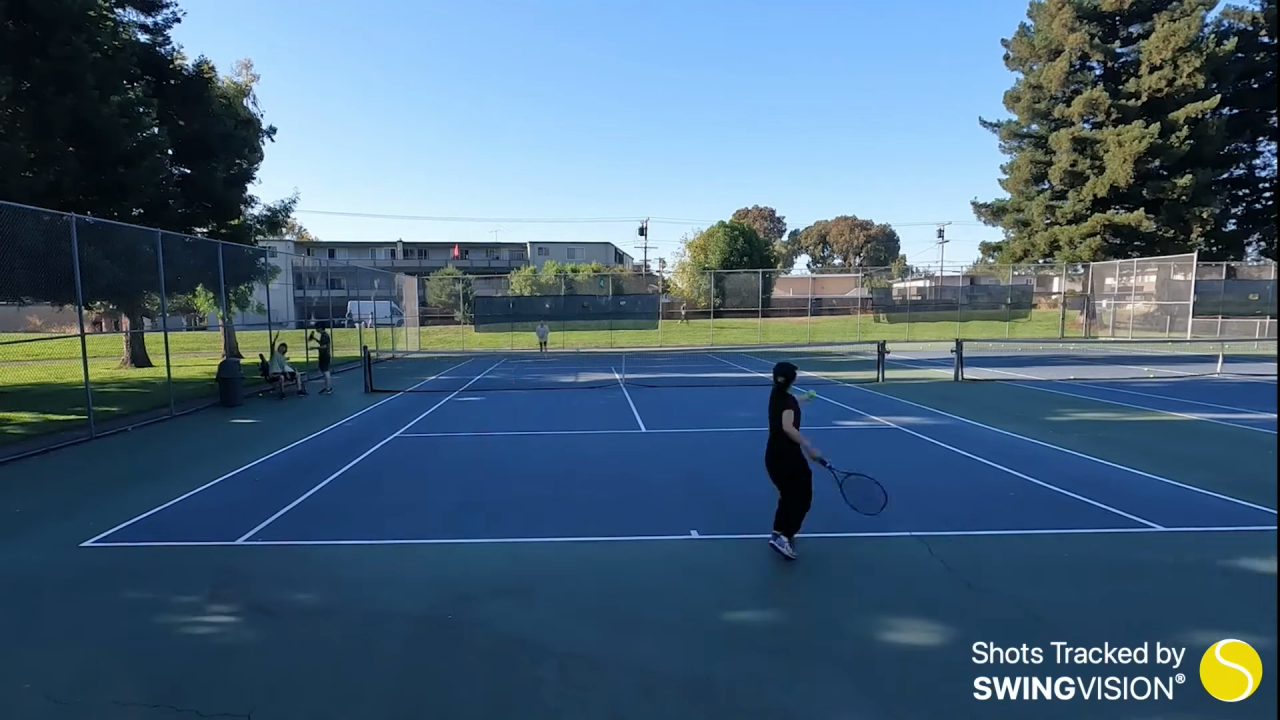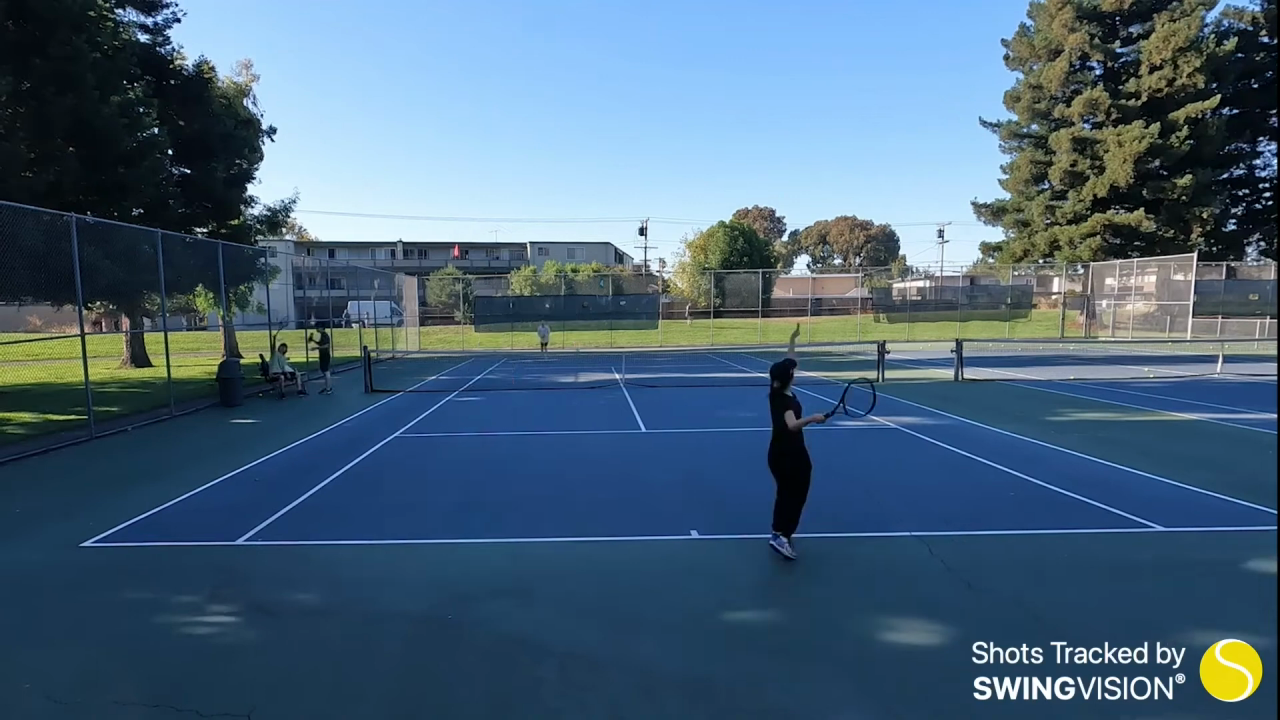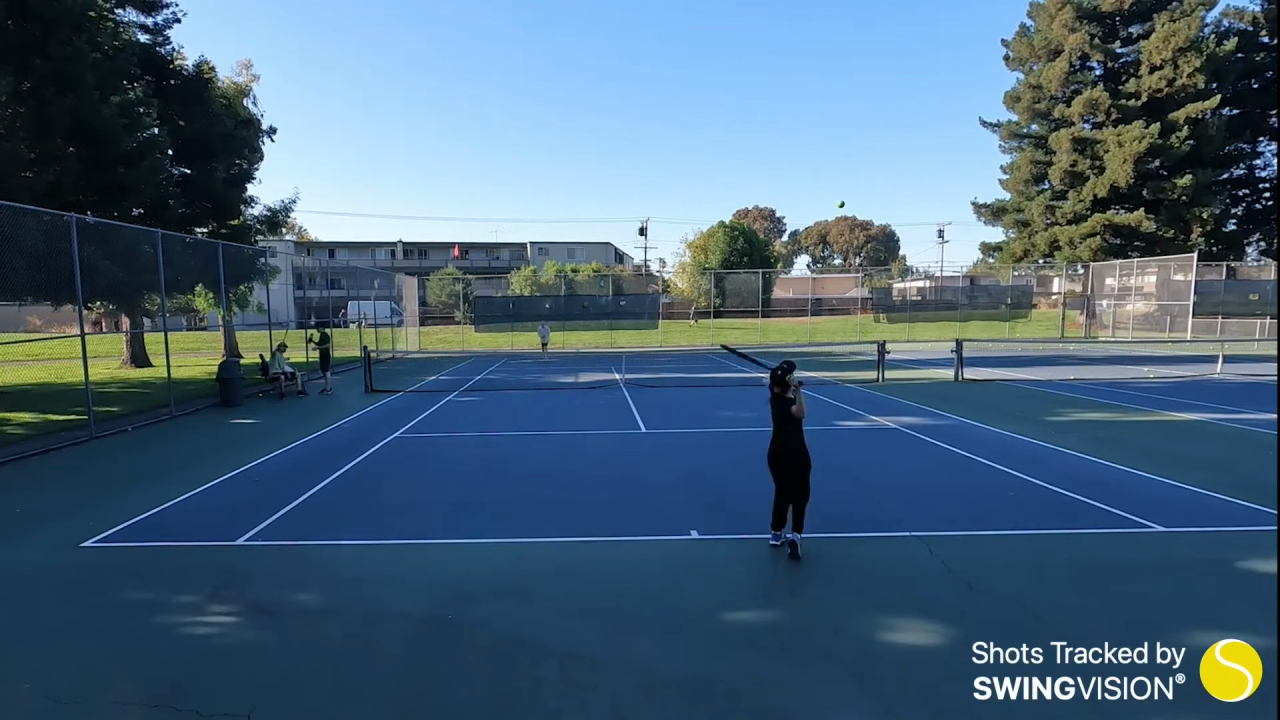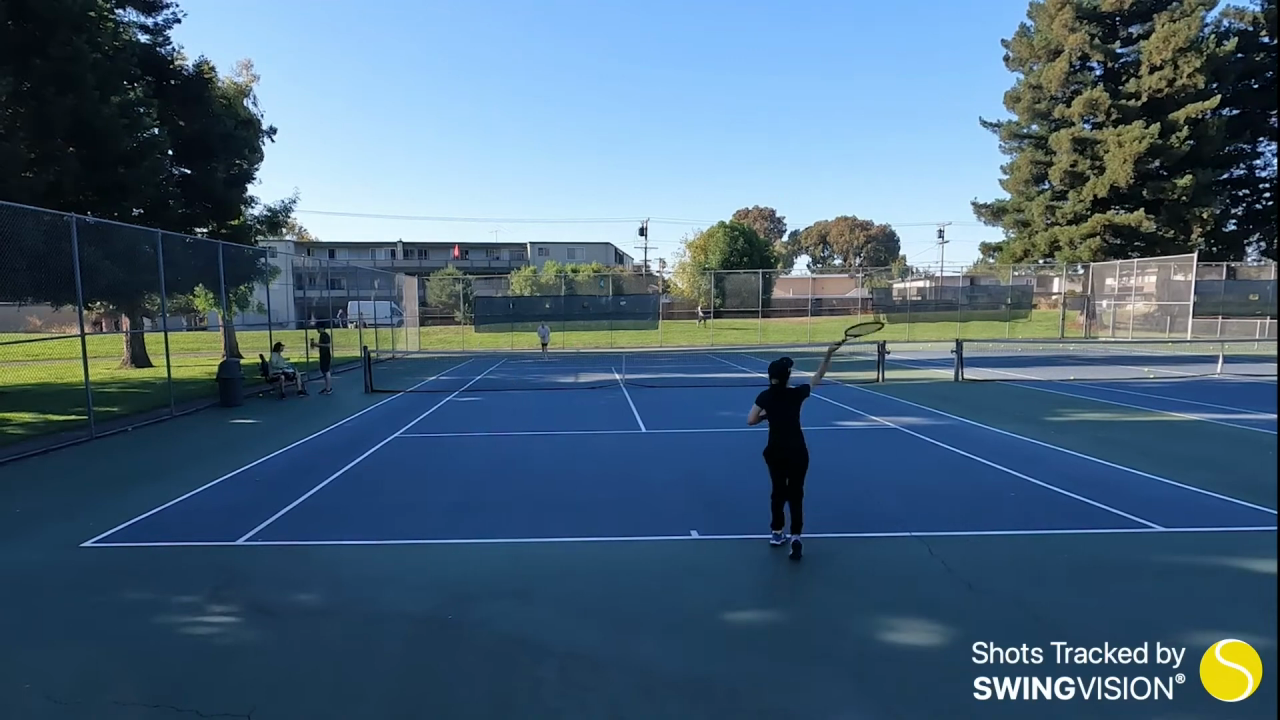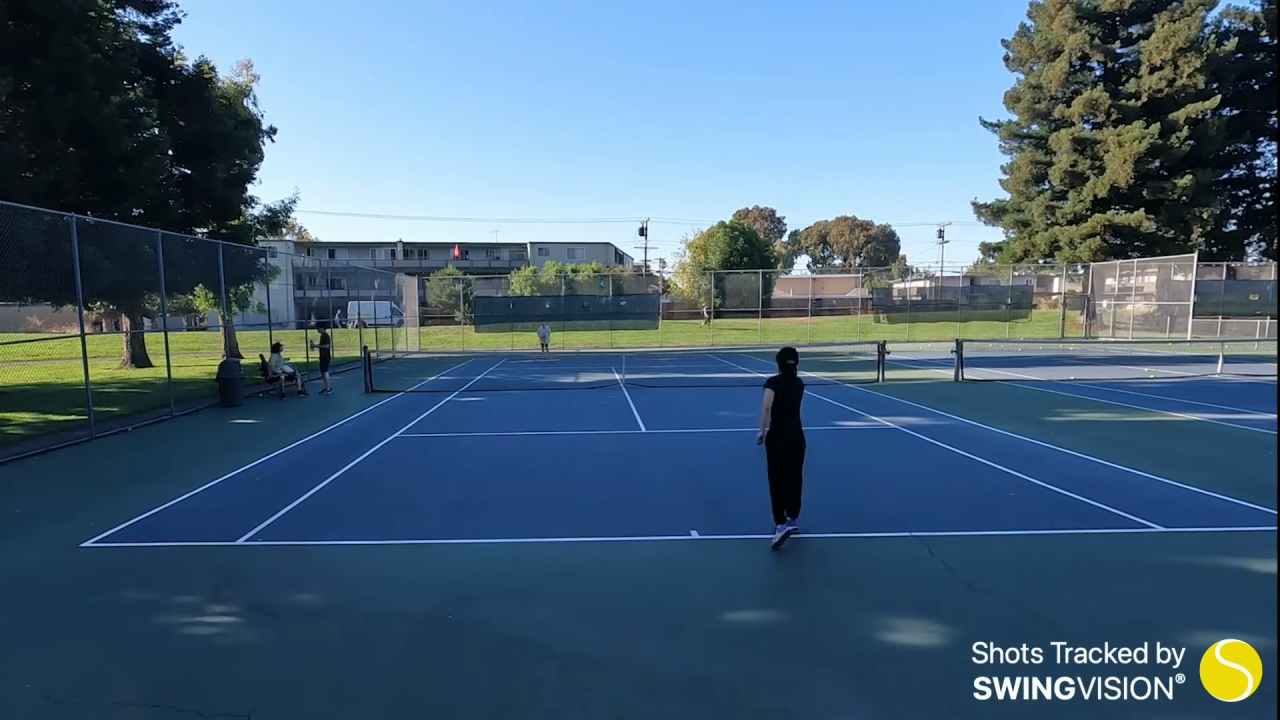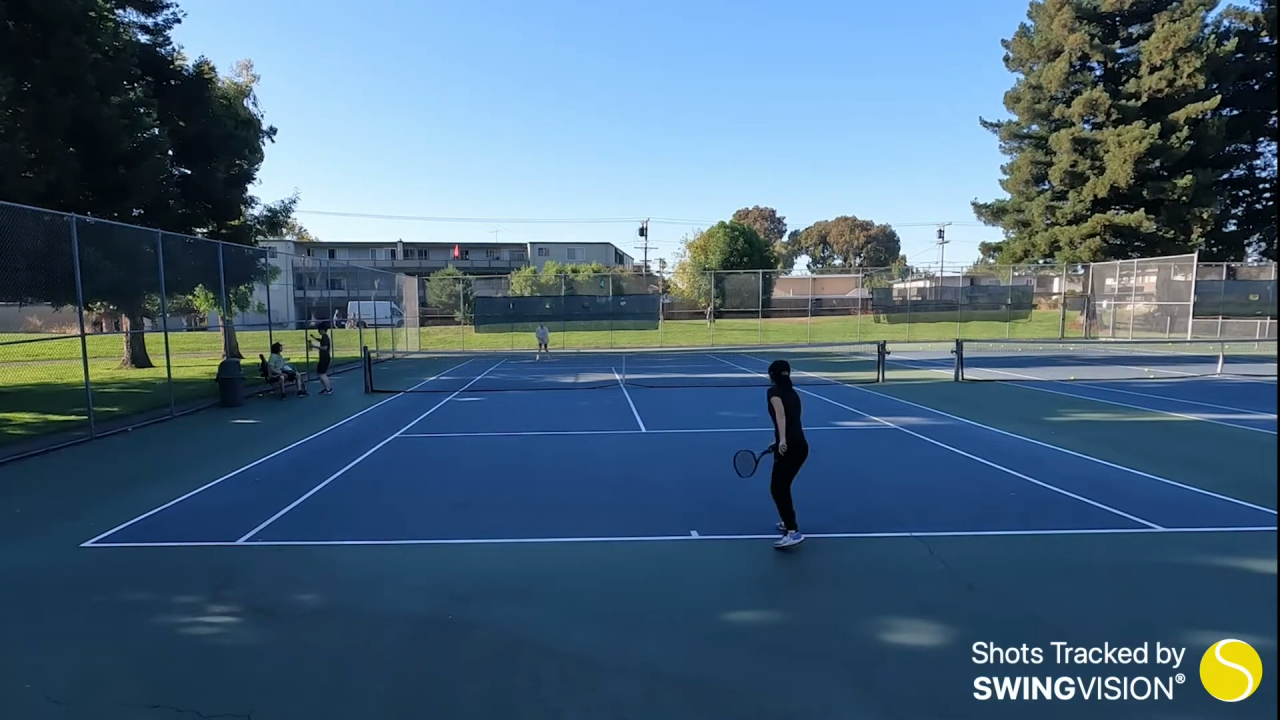
dt=0.3s
person 1, frame 1
left shoulder: (777, 395)
right shoulder: (787, 400)
right elbow: (789, 429)
left wrist: (799, 403)
right wrist: (807, 448)
left hip: (773, 456)
right hip: (789, 456)
left knee: (788, 496)
right knee: (802, 499)
left ankle: (778, 532)
right ankle: (784, 537)
person 1, frame 2
left shoulder: (776, 393)
right shoulder: (786, 401)
left elbow: (788, 361)
right elbow: (793, 425)
left wrist: (792, 340)
right wrist: (811, 418)
left hip: (776, 455)
right hip: (793, 456)
left knee: (784, 495)
right knee: (796, 497)
left ankle: (777, 533)
right ankle: (783, 537)
person 1, frame 3
left shoulder: (773, 397)
right shoulder: (790, 402)
right elbow: (800, 414)
right wrist: (797, 390)
left hip: (776, 454)
right hip: (797, 455)
left knee: (782, 494)
right knee: (800, 496)
left ankle: (776, 533)
right ankle: (795, 534)
person 1, frame 4
left shoulder: (765, 396)
right shoulder: (796, 393)
left elbow: (751, 420)
right elbow: (818, 376)
right wrist: (828, 356)
left hip: (774, 452)
right hip: (797, 452)
left knee: (778, 491)
right knee: (795, 495)
left ankle: (777, 533)
right ankle: (795, 536)
person 1, frame 5
left shoulder: (773, 382)
right shoulder: (799, 383)
left elbow: (766, 406)
left wrist: (761, 430)
left hip: (778, 439)
right hip: (797, 439)
left knee: (777, 484)
right knee: (794, 482)
left ankle: (782, 525)
right ankle: (792, 520)
person 1, frame 6
left shoulder: (774, 392)
right shoulder: (793, 393)
left elbow: (780, 414)
left wrist: (782, 439)
left hip: (790, 447)
right hip: (801, 446)
left knee: (778, 488)
right knee: (782, 485)
left ankle: (793, 532)
right ankle: (789, 522)
